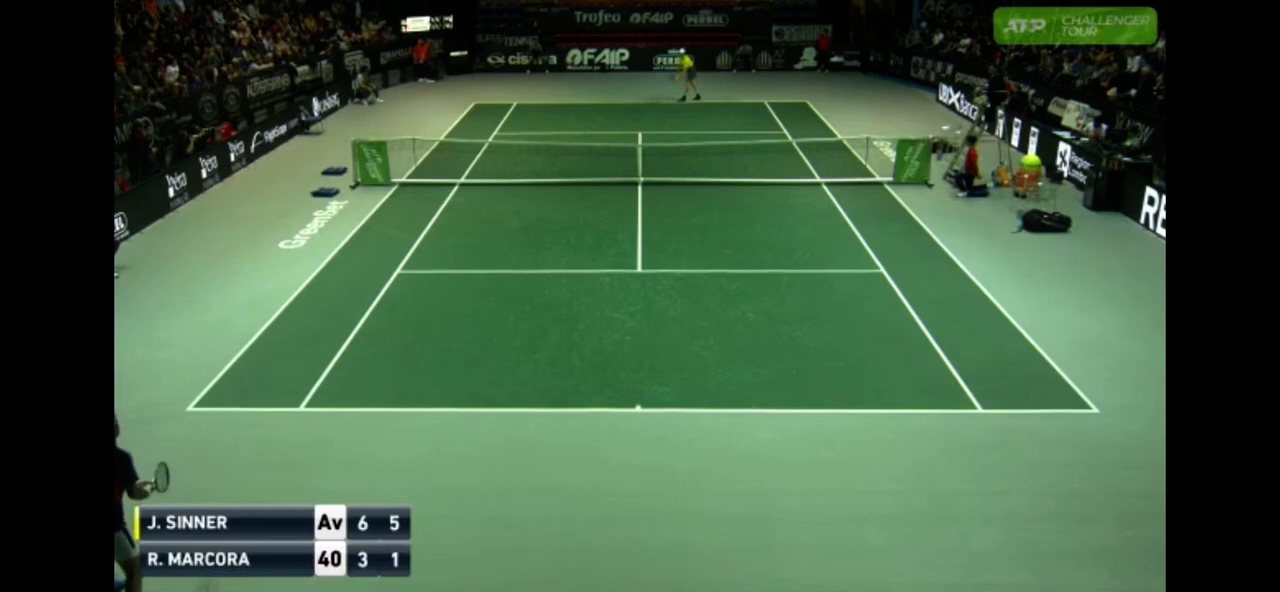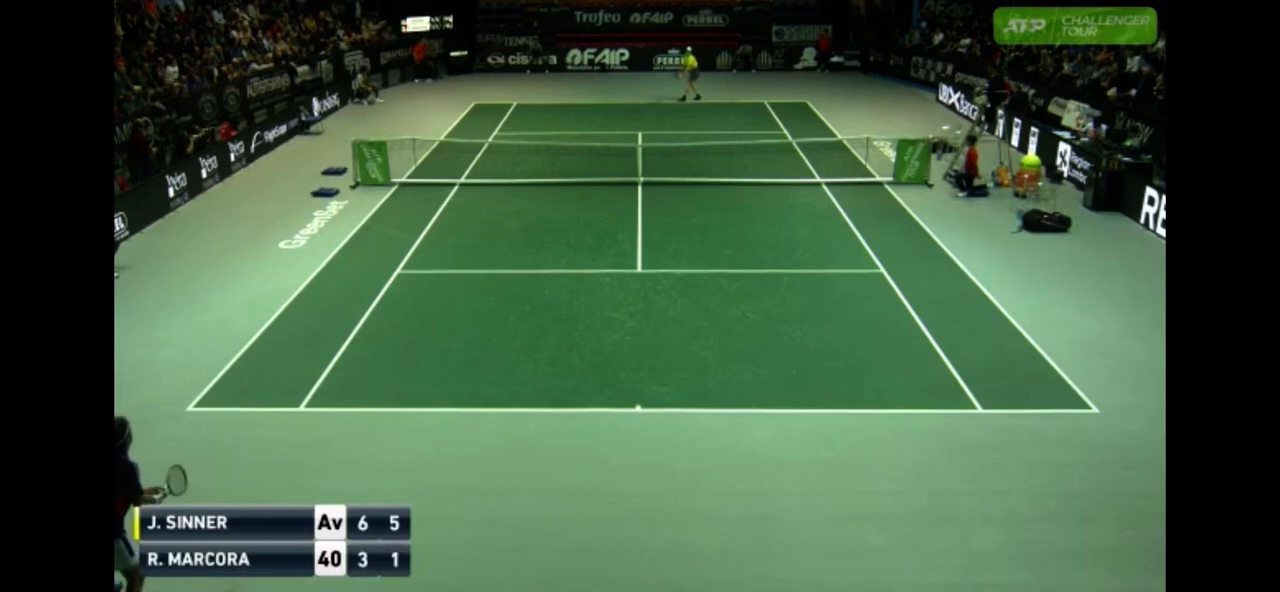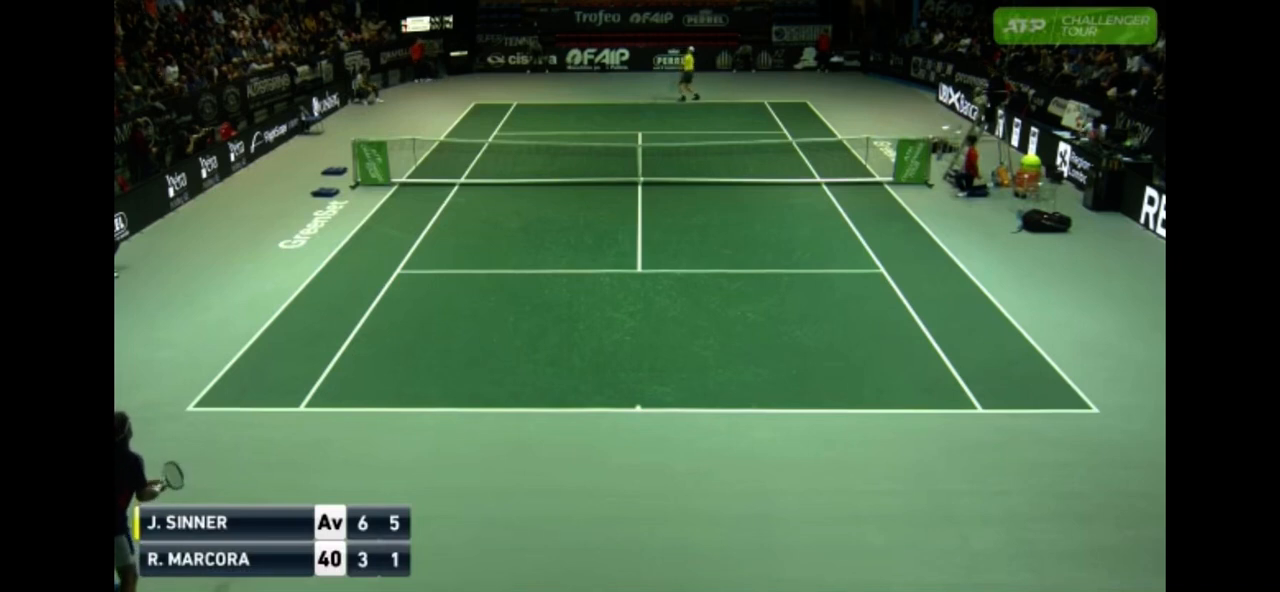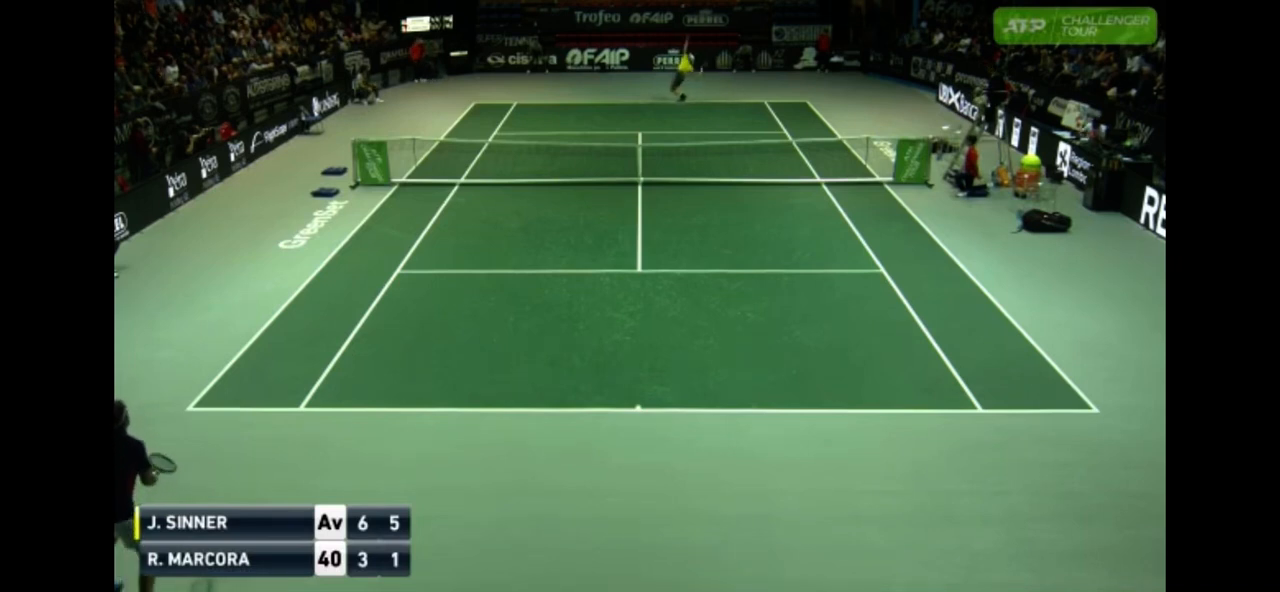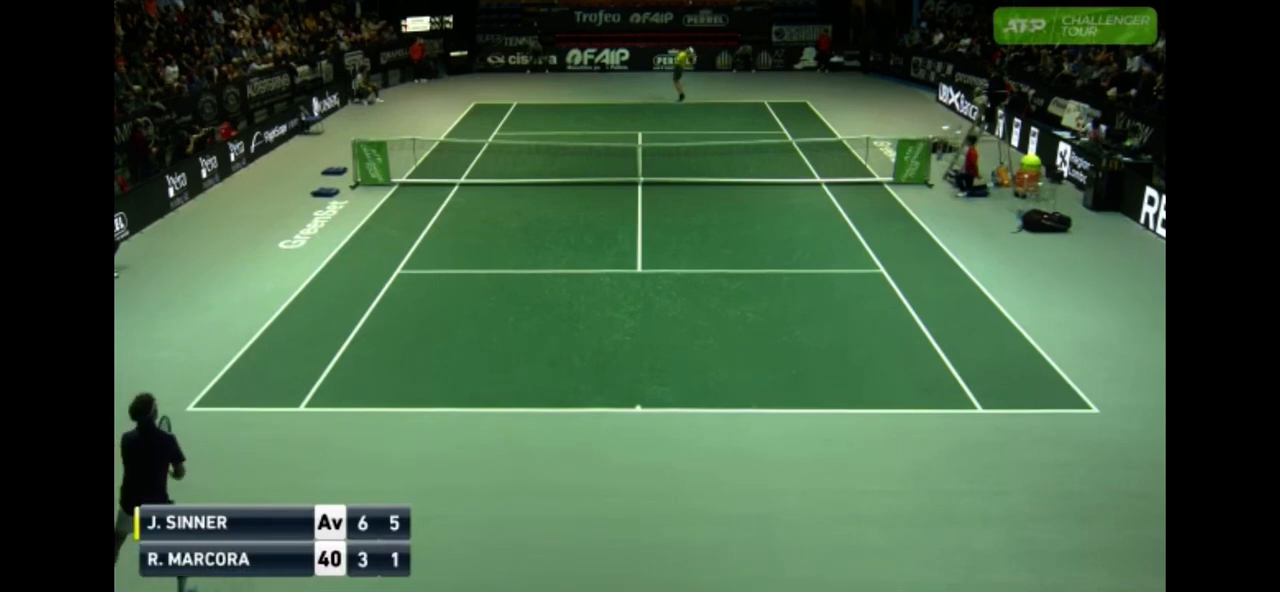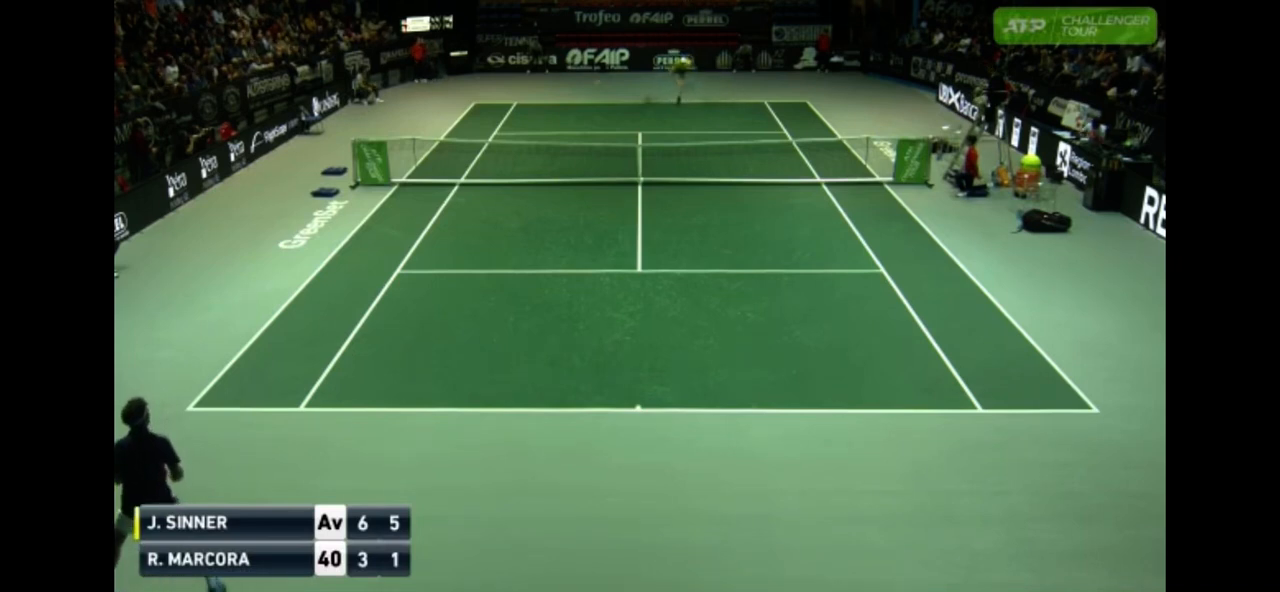
dt=0.4s
person 1, frame 1
right shoulder: (121, 457)
right elbow: (134, 493)
left wrist: (137, 486)
right wrist: (146, 490)
right hip: (114, 523)
right knee: (134, 569)
person 1, frame 2
right shoulder: (127, 467)
right elbow: (138, 502)
left wrist: (143, 491)
right wrist: (156, 498)
right hip: (114, 531)
right knee: (135, 576)
person 1, frame 3
right shoulder: (132, 460)
right elbow: (142, 495)
left wrist: (145, 484)
right wrist: (157, 489)
right hip: (116, 525)
right knee: (129, 575)
person 1, frame 4
right shoulder: (134, 445)
right elbow: (147, 479)
left wrist: (145, 471)
right wrist: (155, 475)
left hip: (113, 510)
right hip: (123, 511)
left knee: (112, 540)
person 1, frame 5
left shoulder: (127, 439)
right shoulder: (167, 439)
right elbow: (180, 473)
right wrist: (169, 469)
left hip: (130, 503)
right hip: (157, 505)
left knee: (117, 540)
person 1, frame 6
left shoulder: (120, 446)
right shoulder: (161, 443)
left elbow: (117, 480)
right elbow: (178, 475)
left hip: (133, 507)
right hip: (162, 504)
left knee: (117, 540)
